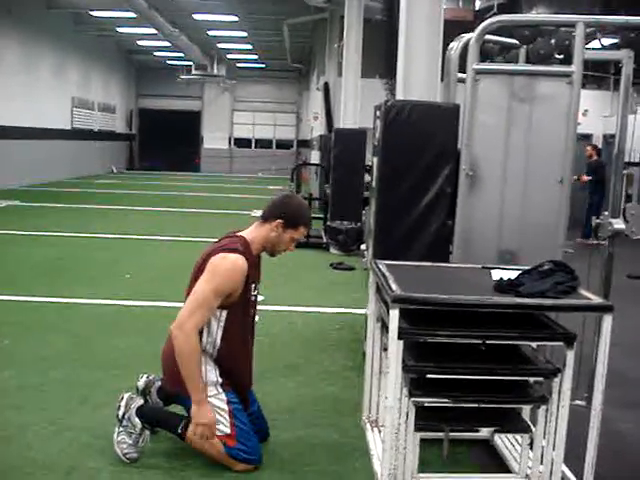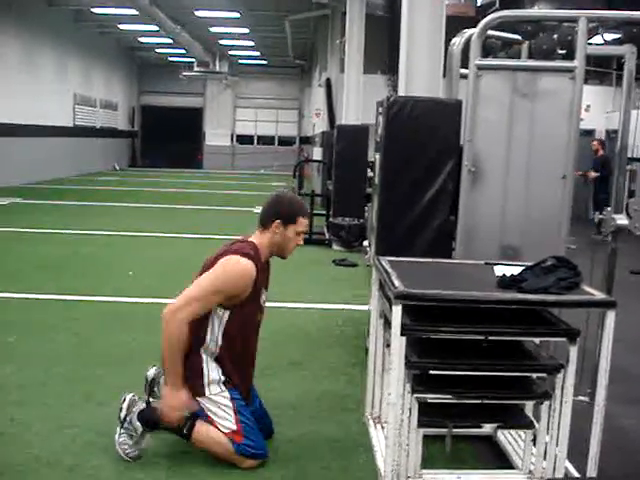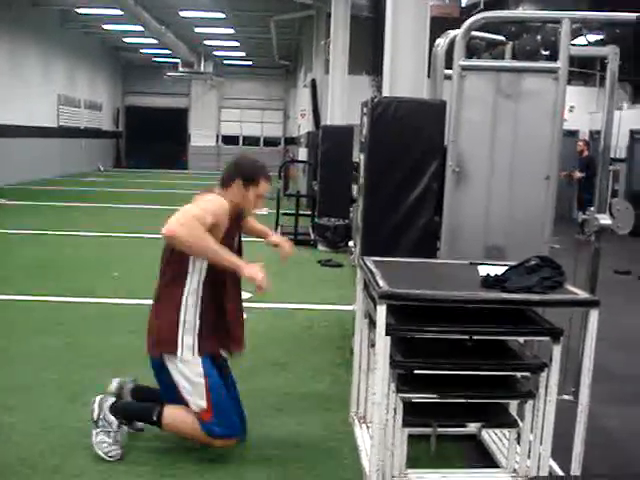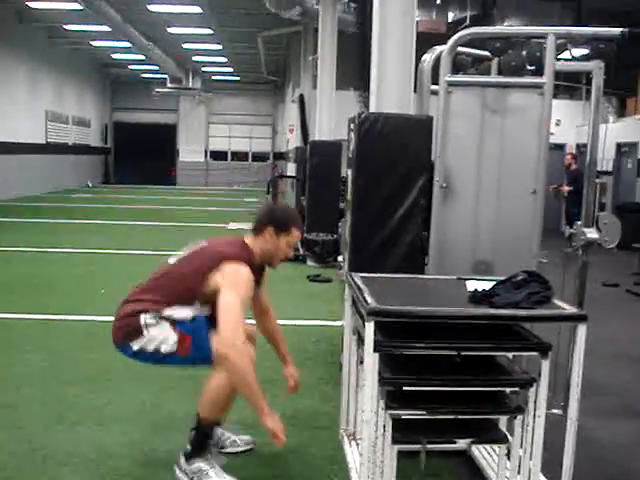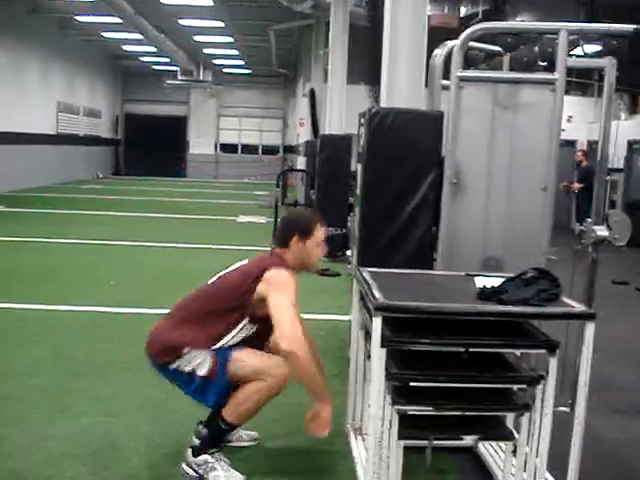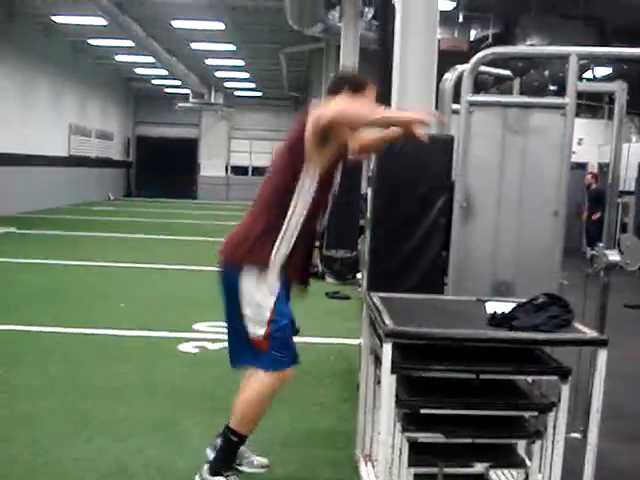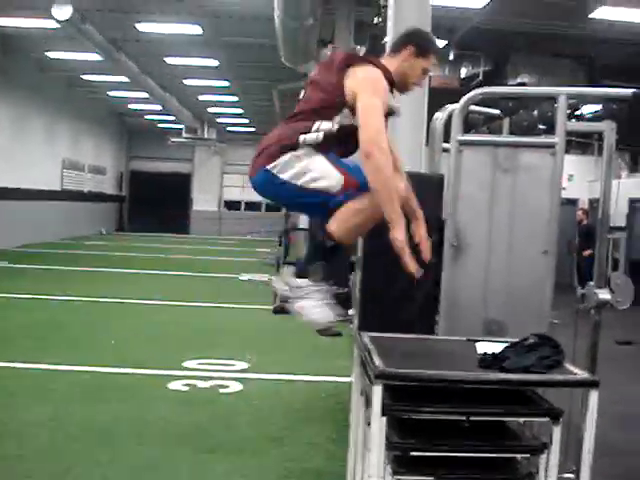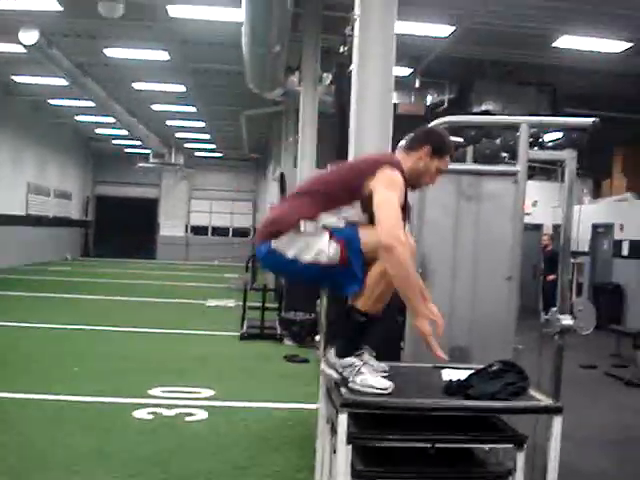
dt=0.3s
person 1, frame 1
left shoulder: (246, 251)
right shoulder: (233, 262)
right elbow: (182, 329)
left wrist: (242, 364)
right wrist: (200, 401)
left hip: (220, 363)
right hip: (200, 368)
left knee: (259, 432)
right knee: (246, 458)
left ankle: (161, 392)
right ankle: (143, 413)
person 1, frame 2
left shoulder: (256, 259)
right shoulder: (241, 266)
right elbow: (174, 316)
right wrist: (174, 387)
left hip: (221, 362)
right hip: (200, 367)
left knee: (263, 431)
right knee: (251, 454)
left ankle: (163, 386)
right ankle: (145, 415)
person 1, frame 3
left shoulder: (228, 214)
right shoulder: (216, 207)
left elbow: (243, 220)
right elbow: (174, 229)
left wrist: (270, 235)
right wrist: (240, 265)
left hip: (201, 342)
right hip: (180, 340)
left knee: (233, 429)
right knee: (225, 436)
left ankle: (132, 394)
right ankle: (118, 411)
person 1, frame 4
left shoulder: (244, 255)
right shoulder: (237, 272)
left elbow: (264, 312)
right elbow: (230, 349)
left wrist: (287, 362)
right wrist: (265, 414)
left hip: (158, 319)
right hip: (139, 327)
left knee: (248, 335)
right knee: (236, 359)
left ankle: (209, 430)
right ankle: (194, 457)
person 1, frame 5
left shoulder: (275, 273)
right shoulder: (280, 278)
left elbow: (297, 335)
right elbow: (292, 348)
left wrist: (321, 386)
right wrist: (323, 401)
left hip: (189, 337)
right hip: (176, 350)
right knee: (277, 371)
left ankle: (214, 428)
right ankle: (202, 452)
person 1, frame 6
left shoulder: (330, 142)
right shoulder: (321, 132)
left elbow: (361, 142)
right elbow: (331, 114)
left wrist: (397, 129)
right wrist: (400, 117)
left hip: (266, 262)
right hip: (255, 262)
left knee: (270, 364)
right knee: (274, 369)
person 1, frame 7
left shoulder: (373, 86)
right shoulder: (372, 78)
left elbow: (391, 163)
right elbow: (374, 151)
left wrist: (416, 217)
right wrist: (397, 227)
left hip: (292, 159)
right hip: (282, 162)
right knee: (382, 191)
right ankle: (307, 276)
person 1, frame 8
left shoulder: (385, 175)
right shoulder: (390, 176)
left elbow: (401, 247)
right elbow: (392, 246)
left wrist: (424, 301)
right wrist: (419, 314)
left hip: (286, 237)
right hip: (284, 241)
right knee: (389, 251)
left ankle: (348, 350)
right ankle: (344, 355)
